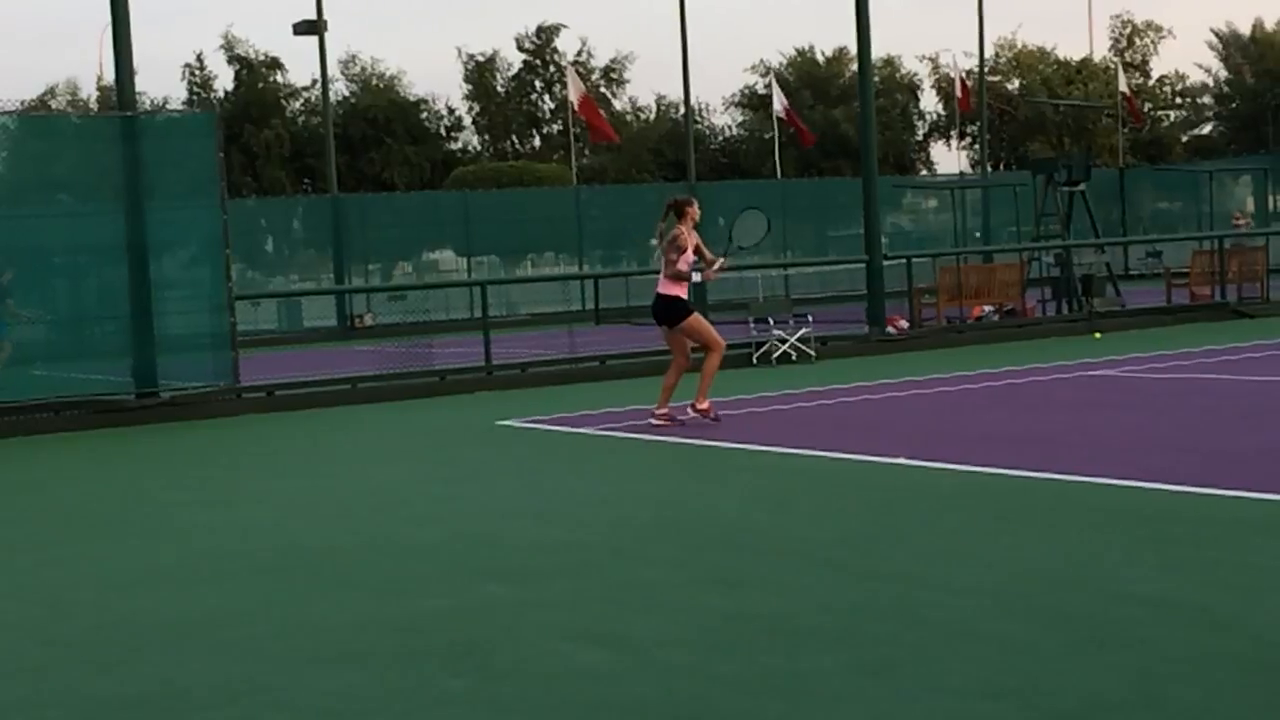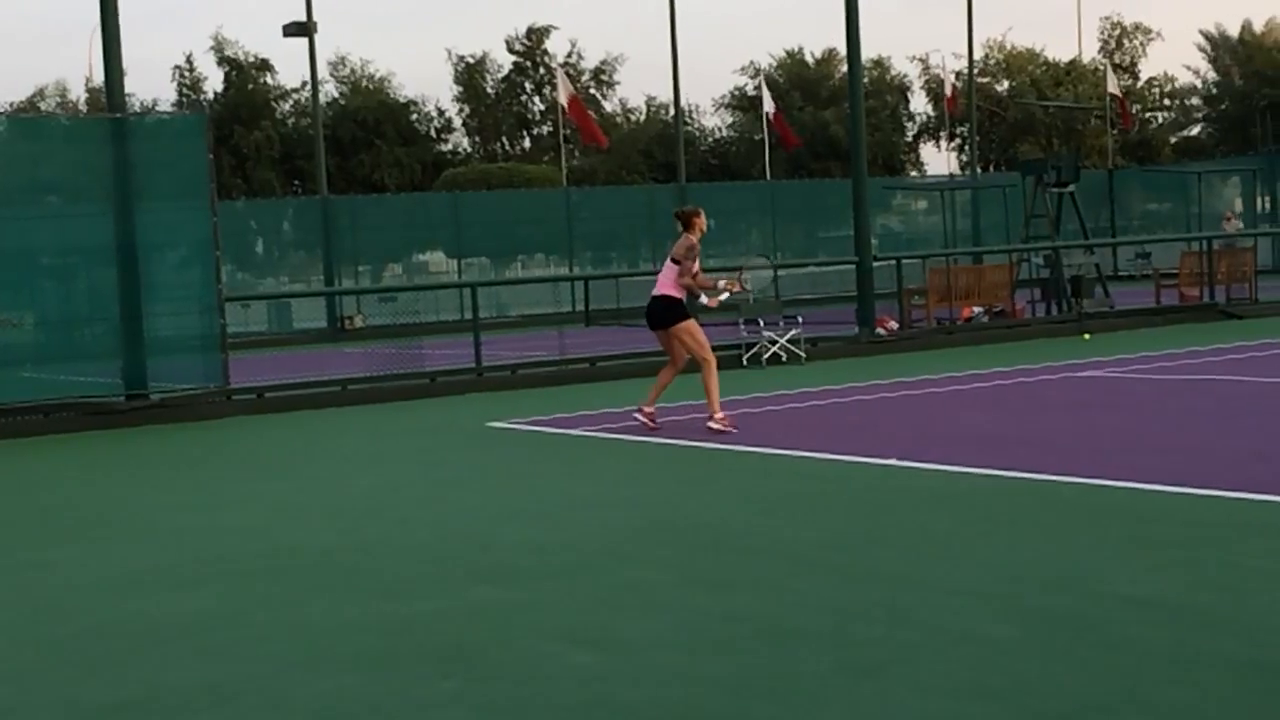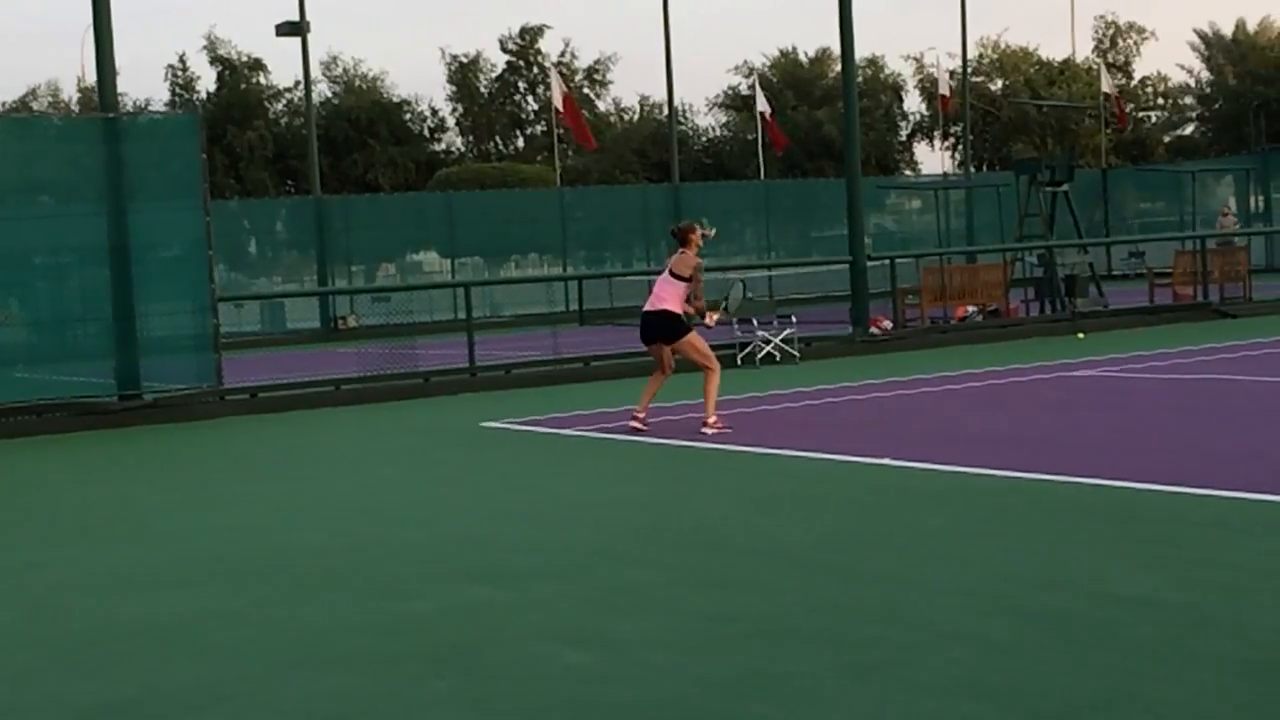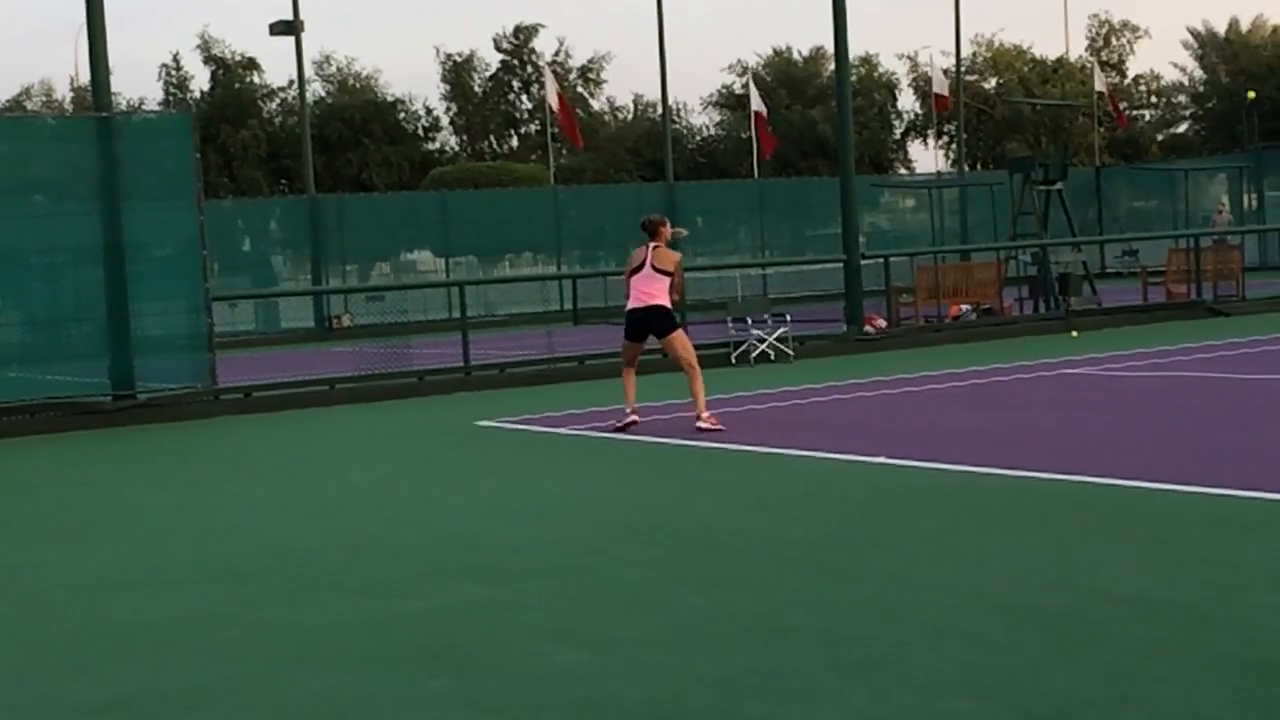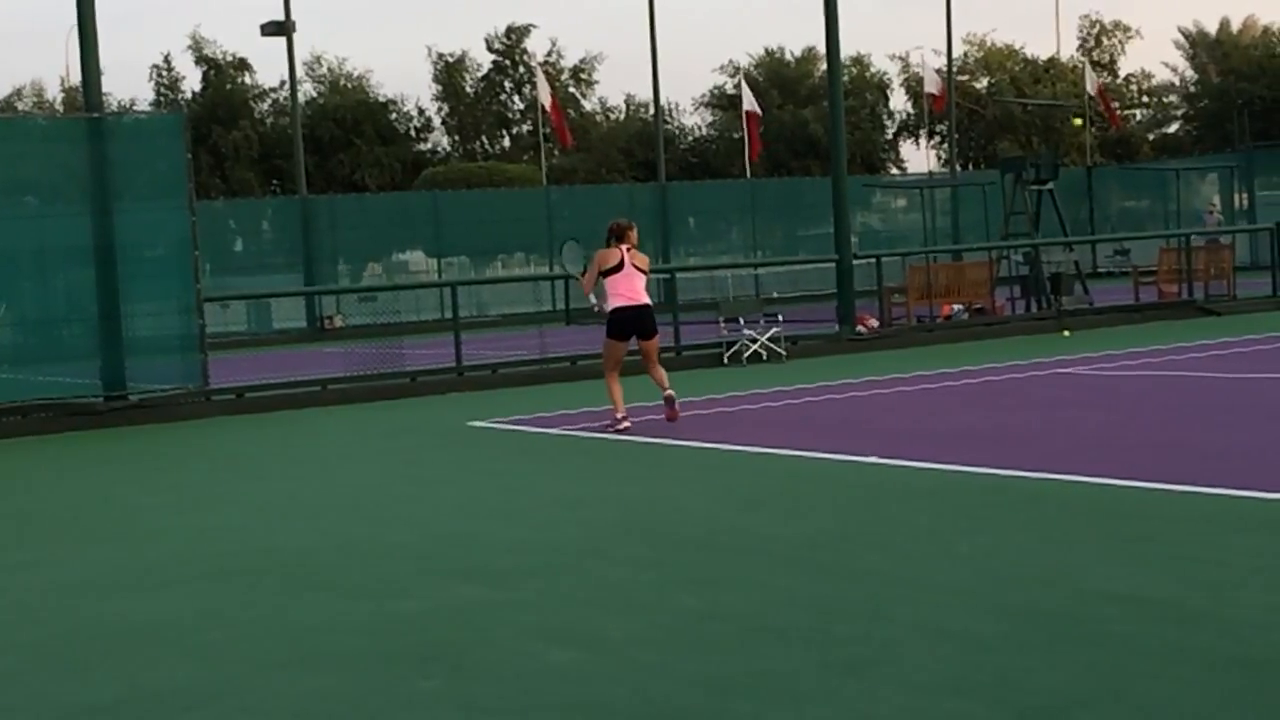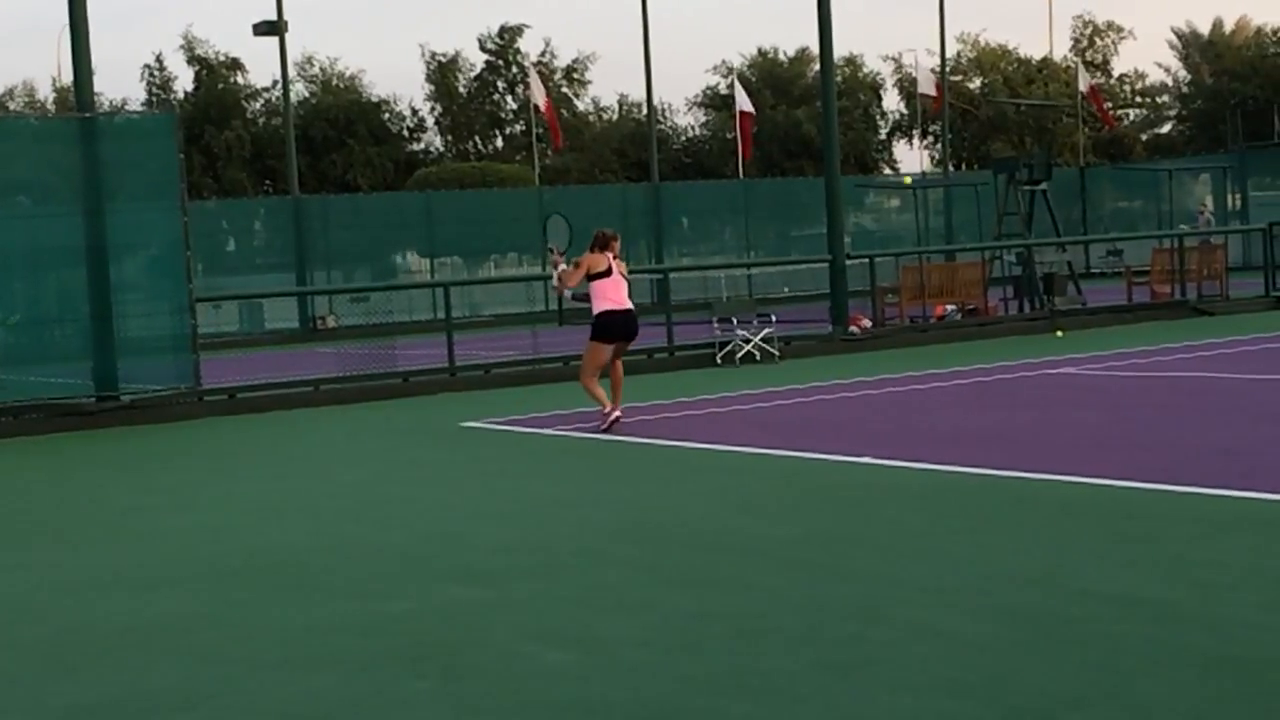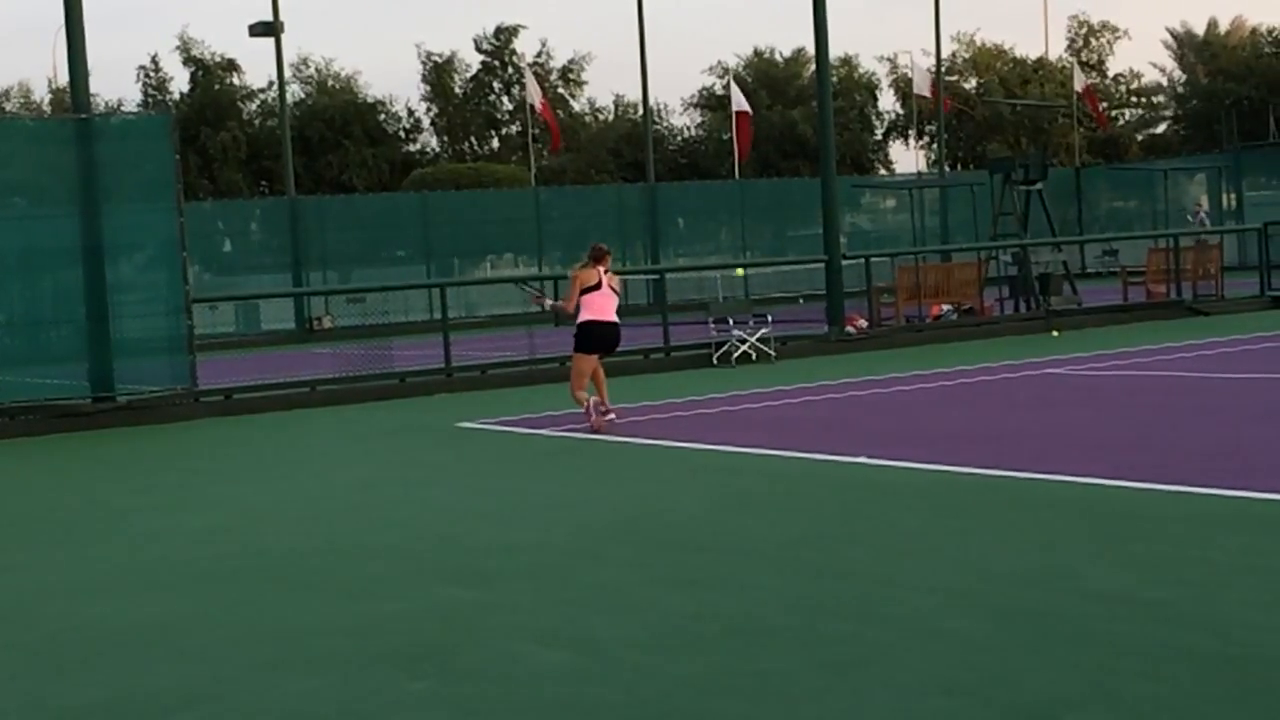
dt=0.7s
person 1, frame 1
left shoulder: (692, 235)
right shoulder: (677, 236)
left elbow: (709, 261)
right elbow: (669, 272)
left wrist: (719, 262)
right wrist: (699, 276)
left hip: (666, 304)
right hip: (672, 303)
left knee: (682, 360)
right knee: (717, 346)
left ankle: (660, 412)
right ankle: (701, 403)
person 1, frame 2
left shoulder: (686, 243)
right shoulder: (691, 245)
left elbow: (697, 279)
right elbow: (683, 280)
left wrist: (723, 285)
right wrist: (705, 299)
left hip: (656, 307)
right hip: (669, 306)
left knee: (677, 361)
right knee: (708, 359)
left ankle: (647, 409)
right ankle: (717, 416)
person 1, frame 3
left shoulder: (674, 259)
right shoulder: (694, 262)
right elbow: (697, 302)
left wrist: (698, 313)
right wrist: (706, 317)
left hip: (648, 321)
right hip: (668, 321)
left knee: (664, 369)
right knee: (712, 367)
left ankle: (639, 415)
right ankle: (710, 420)
person 1, frame 4
left shoulder: (635, 254)
right shoulder: (673, 257)
right elbow: (675, 295)
left hip: (634, 316)
right hip: (660, 315)
left knee: (628, 366)
right knee: (692, 367)
left ankle: (630, 411)
right ankle: (703, 415)
person 1, frame 5
left shoulder: (602, 255)
right shoulder: (644, 259)
left elbow: (587, 289)
left wrist: (585, 279)
left hip: (620, 316)
right hip: (645, 312)
left knee: (611, 372)
right knee: (652, 365)
left ankle: (620, 416)
right ankle: (667, 389)
person 1, frame 6
left shoulder: (589, 259)
right shoulder: (622, 266)
left elbow: (569, 283)
left wrist: (560, 266)
left hip: (607, 320)
right hip: (629, 319)
left knee: (588, 378)
right knee: (614, 359)
left ankle: (609, 408)
right ankle: (615, 408)
person 1, frame 7
left shoulder: (581, 275)
right shoulder: (615, 280)
left elbow: (569, 308)
left wrist: (548, 303)
left hip: (589, 330)
right hip: (613, 331)
left knee: (578, 391)
right knee: (593, 361)
left ankle: (589, 402)
right ankle: (606, 407)
